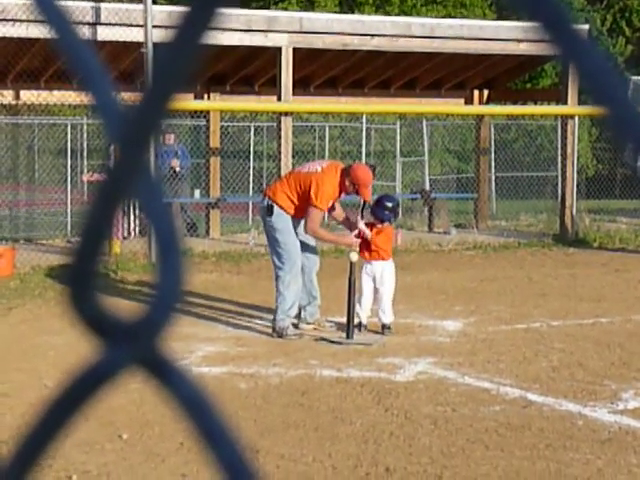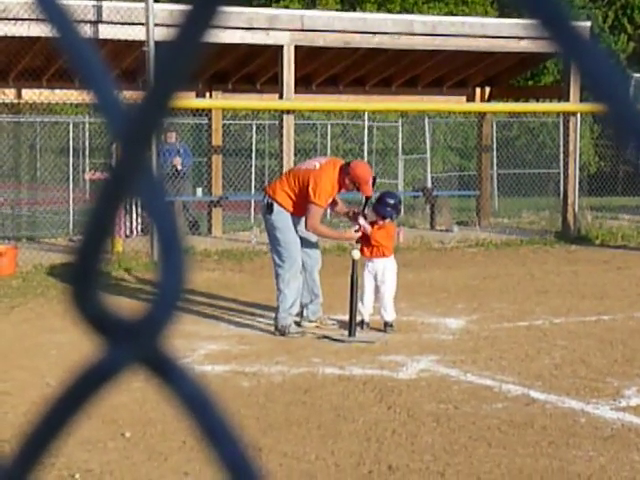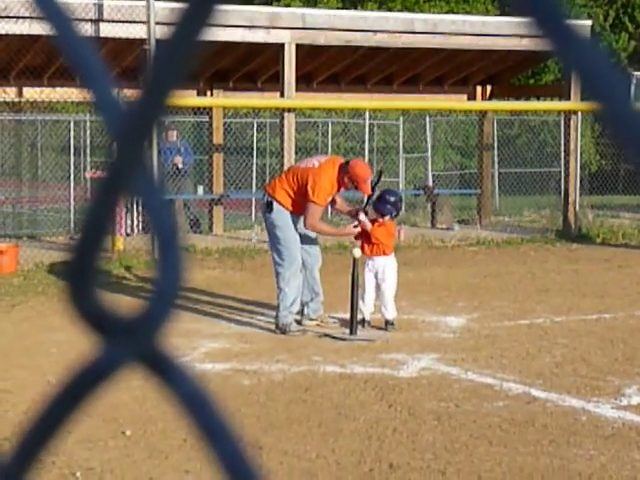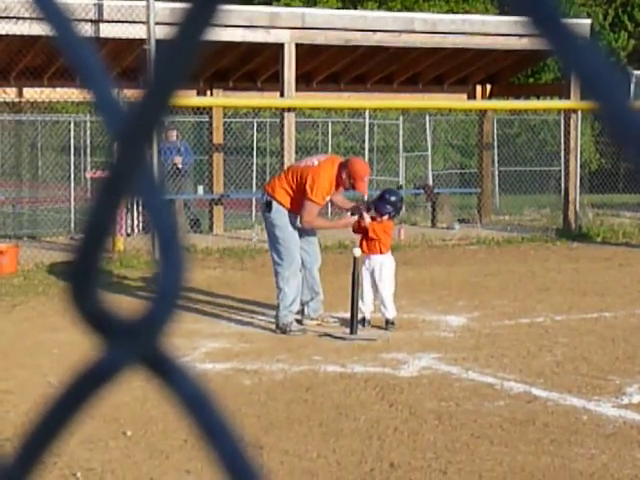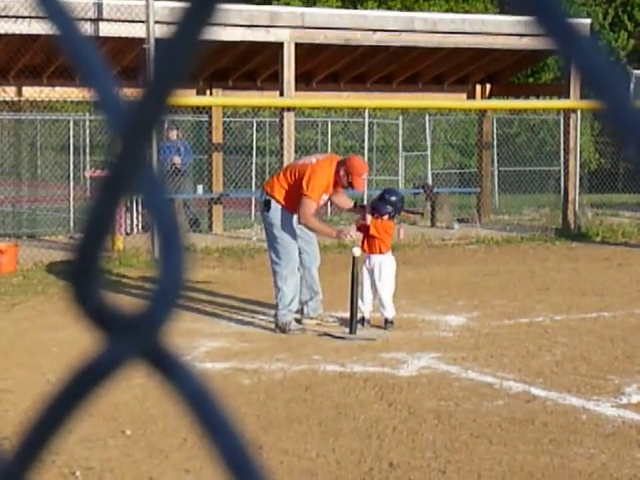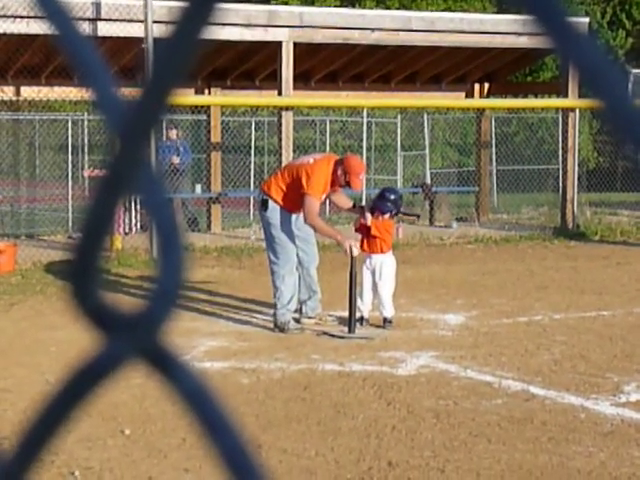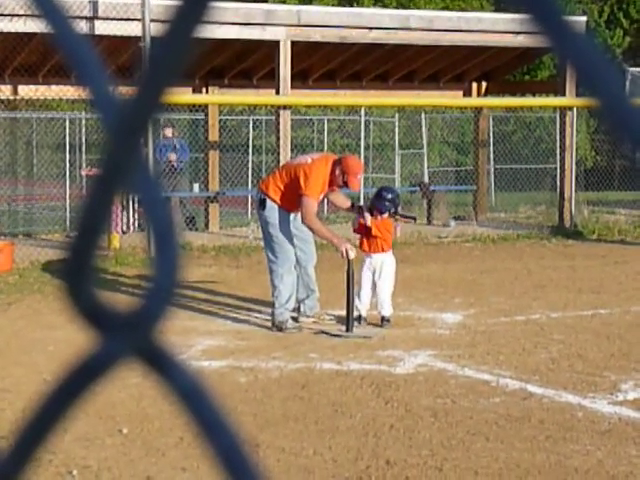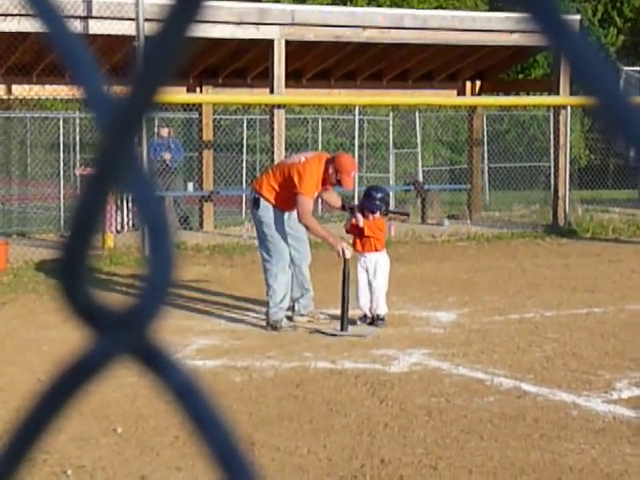
dt=0.3s
person 1, frame 1
left shoulder: (340, 172)
right shoulder: (325, 183)
left elbow: (332, 204)
right elbow: (312, 229)
left wrist: (350, 224)
right wrist: (344, 240)
left hip: (297, 210)
right hip: (277, 208)
left knee: (309, 263)
right knee: (291, 265)
left ankle: (309, 317)
right ankle: (282, 324)
person 1, frame 2
left shoulder: (341, 169)
right shoulder: (324, 180)
left elbow: (331, 197)
right elbow: (312, 225)
left wrist: (348, 213)
right wrist: (344, 236)
left hip: (299, 208)
right hip: (279, 206)
left knee: (311, 261)
right knee: (291, 264)
left ankle: (311, 314)
right ankle: (284, 322)
person 1, frame 3
left shoulder: (341, 167)
right shoulder: (323, 179)
left elbow: (332, 195)
right elbow: (311, 223)
left wrist: (351, 211)
right wrist: (344, 232)
left hip: (299, 207)
right hip: (279, 205)
left knee: (312, 260)
right knee: (291, 263)
left ankle: (312, 312)
right ankle: (284, 321)
person 1, frame 4
left shoulder: (340, 167)
right shoulder: (322, 177)
left elbow: (334, 194)
right elbow: (307, 220)
left wrist: (354, 207)
right wrist: (341, 223)
left hip: (299, 206)
right hip: (278, 205)
left knee: (311, 260)
right knee: (290, 262)
left ankle: (312, 311)
right ankle: (284, 320)
person 1, frame 5
left shoulder: (338, 168)
right shoulder: (319, 174)
left elbow: (337, 195)
right elbow: (304, 217)
left wrist: (359, 208)
right wrist: (335, 233)
left hip: (298, 206)
right hip: (277, 204)
left knee: (310, 259)
right knee: (288, 262)
left ankle: (311, 311)
right ankle: (284, 320)
person 1, frame 6
left shoulder: (337, 166)
right shoulder: (317, 173)
left elbow: (335, 193)
right elbow: (311, 217)
left wrist: (358, 209)
right wrist: (340, 238)
left hip: (297, 205)
right hip: (275, 203)
left knee: (309, 259)
right knee: (286, 261)
left ankle: (310, 310)
right ankle: (283, 319)
person 1, frame 7
left shoulder: (334, 166)
right shoulder: (315, 173)
left elbow: (333, 193)
right elbow: (308, 218)
left wrist: (356, 208)
right wrist: (337, 240)
left hip: (294, 204)
right hip: (273, 202)
left knee: (307, 257)
right knee: (285, 260)
left ankle: (308, 309)
right ankle: (281, 318)
person 1, frame 8
left shoulder: (327, 164)
right shoulder: (309, 172)
left elbow: (326, 191)
right elbow: (305, 217)
left wrist: (347, 207)
right wrist: (333, 240)
left hip: (288, 204)
right hip: (267, 202)
left knee: (301, 257)
right knee: (279, 259)
left ankle: (303, 308)
right ankle: (275, 317)
person 2, frame 1
left shoulder: (388, 230)
right shoulder: (368, 226)
left elbow: (375, 242)
left wrist: (364, 230)
right wrist: (358, 228)
left hip: (384, 267)
right hip: (368, 266)
left knee: (384, 297)
right knee: (365, 295)
left ankle: (386, 323)
right ankle: (362, 321)
person 2, frame 2
left shoulder: (389, 228)
right shoulder: (370, 225)
left elbow: (375, 236)
right elbow: (359, 239)
left wrist: (364, 225)
right wrist: (360, 226)
left hip: (386, 264)
right hip: (370, 263)
left knee: (386, 294)
right knee: (367, 293)
left ankle: (388, 321)
right ankle: (364, 319)
person 2, frame 3
left shoulder: (389, 226)
right shoulder: (371, 223)
left elbow: (374, 233)
right elbow: (359, 235)
left wrist: (365, 220)
right wrist: (360, 222)
left hip: (386, 262)
right hip: (370, 262)
left knee: (387, 292)
right knee: (368, 291)
left ankle: (389, 319)
right ankle: (365, 317)
person 2, frame 4
left shoulder: (386, 225)
right shoulder: (372, 220)
left elbow: (368, 225)
right elbow: (356, 227)
left wrist: (364, 213)
right wrist: (360, 216)
left hip: (383, 261)
right hip: (368, 260)
left knee: (385, 291)
right knee: (366, 290)
left ankle: (390, 318)
right ankle: (365, 316)
person 2, frame 5
left shoulder: (387, 224)
right shoulder: (375, 220)
left elbow: (369, 222)
right elbow: (360, 225)
left wrist: (368, 213)
right wrist: (366, 214)
left hip: (383, 261)
right hip: (369, 259)
left knee: (384, 291)
right knee: (366, 290)
left ankle: (389, 317)
right ankle: (365, 316)
person 2, frame 6
left shoulder: (388, 224)
right shoulder: (373, 220)
left elbow: (369, 222)
right elbow: (358, 226)
left wrist: (367, 212)
right wrist: (362, 215)
left hip: (384, 260)
right hip: (369, 259)
left knee: (384, 290)
right knee: (366, 289)
left ankle: (388, 317)
right ankle: (363, 315)
person 2, frame 7
left shoulder: (388, 223)
right shoulder: (371, 220)
left elbow: (369, 222)
right elbow: (356, 227)
left wrist: (365, 212)
right wrist: (360, 215)
left hip: (384, 260)
right hip: (369, 259)
left knee: (383, 290)
right knee: (364, 288)
left ankle: (385, 316)
right ankle: (361, 314)
person 2, frame 8
left shoulder: (379, 222)
right shoulder: (363, 219)
left elbow: (362, 224)
right elbow: (348, 228)
left wrist: (357, 213)
right wrist: (352, 215)
left hip: (378, 259)
right hip: (363, 258)
left knee: (378, 288)
right knee: (363, 288)
left ankle: (380, 314)
right ankle: (368, 314)
